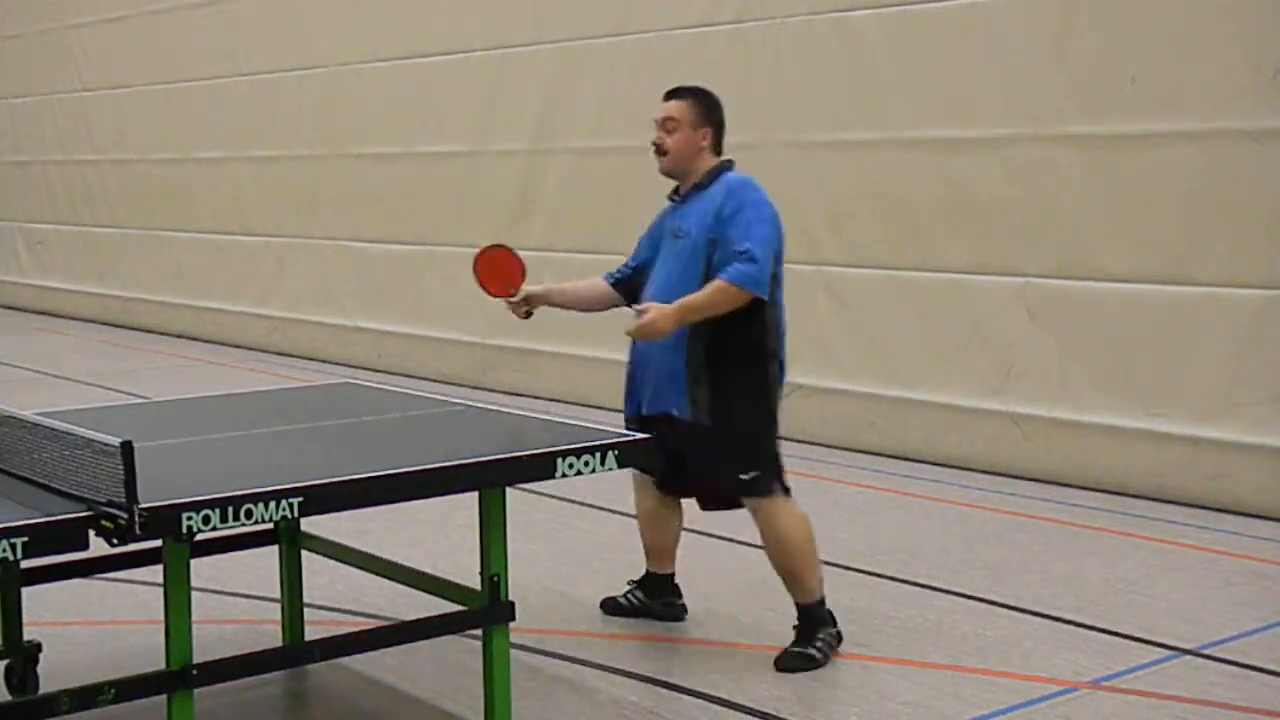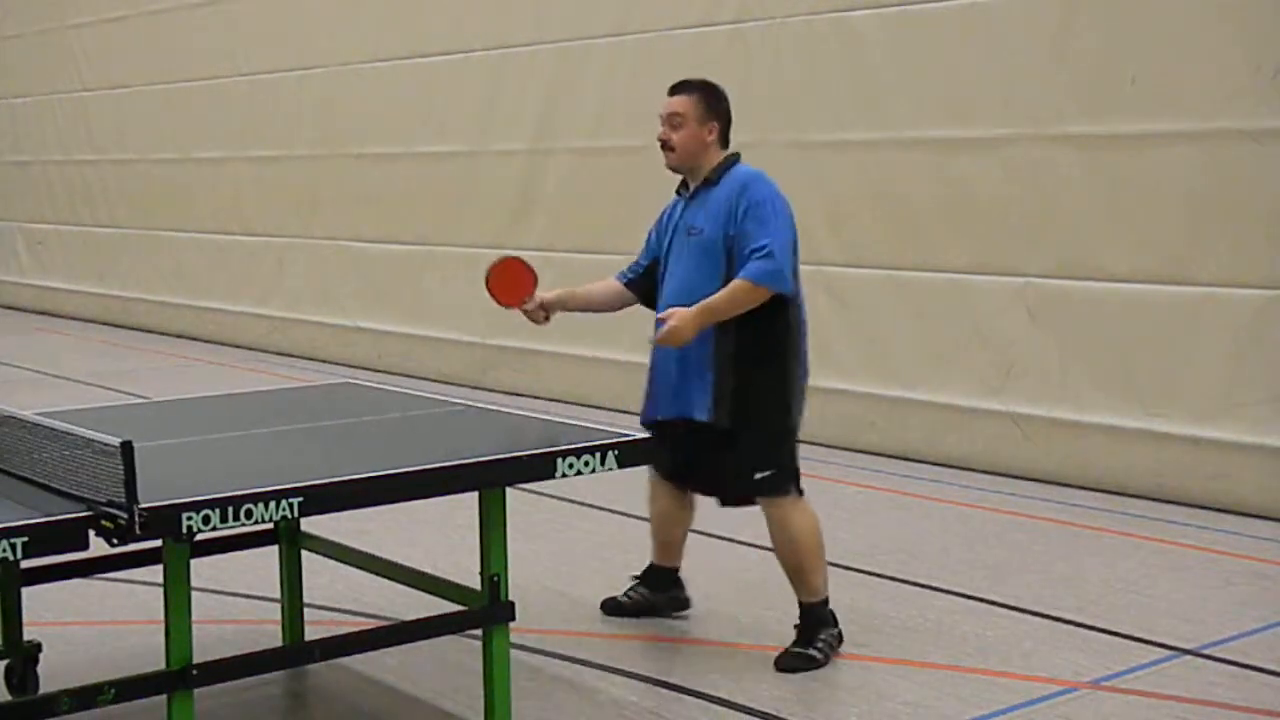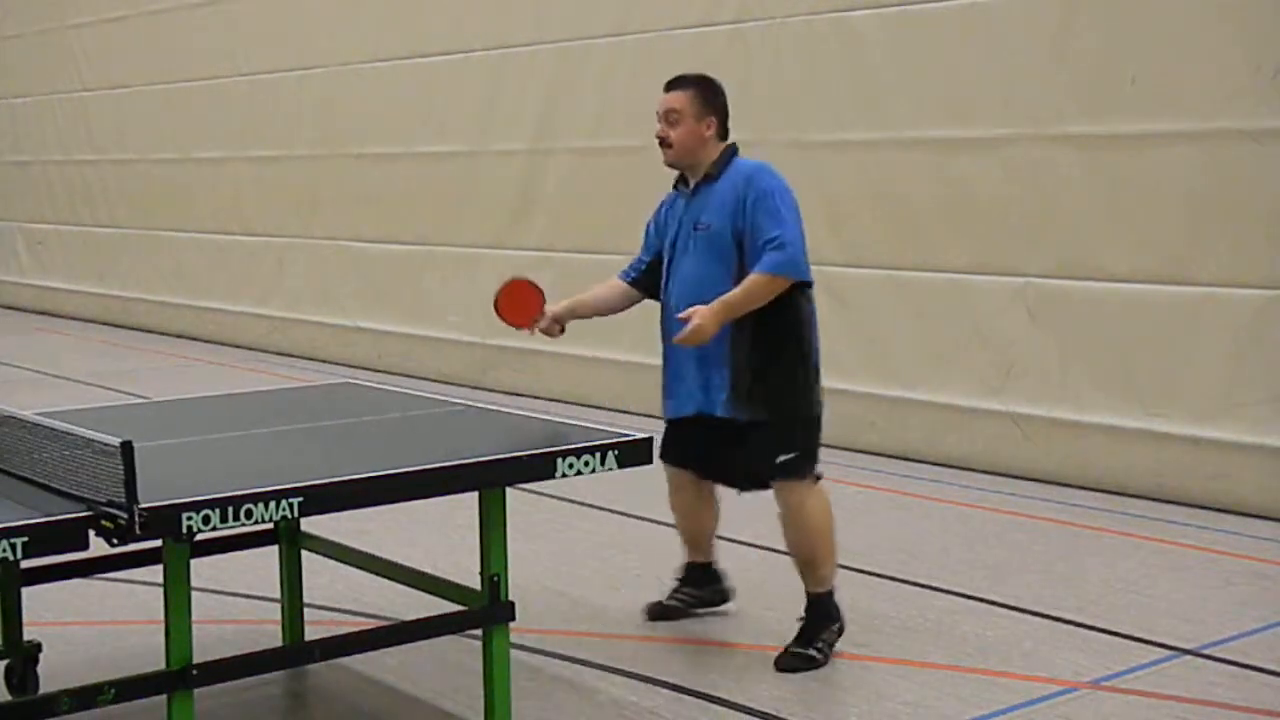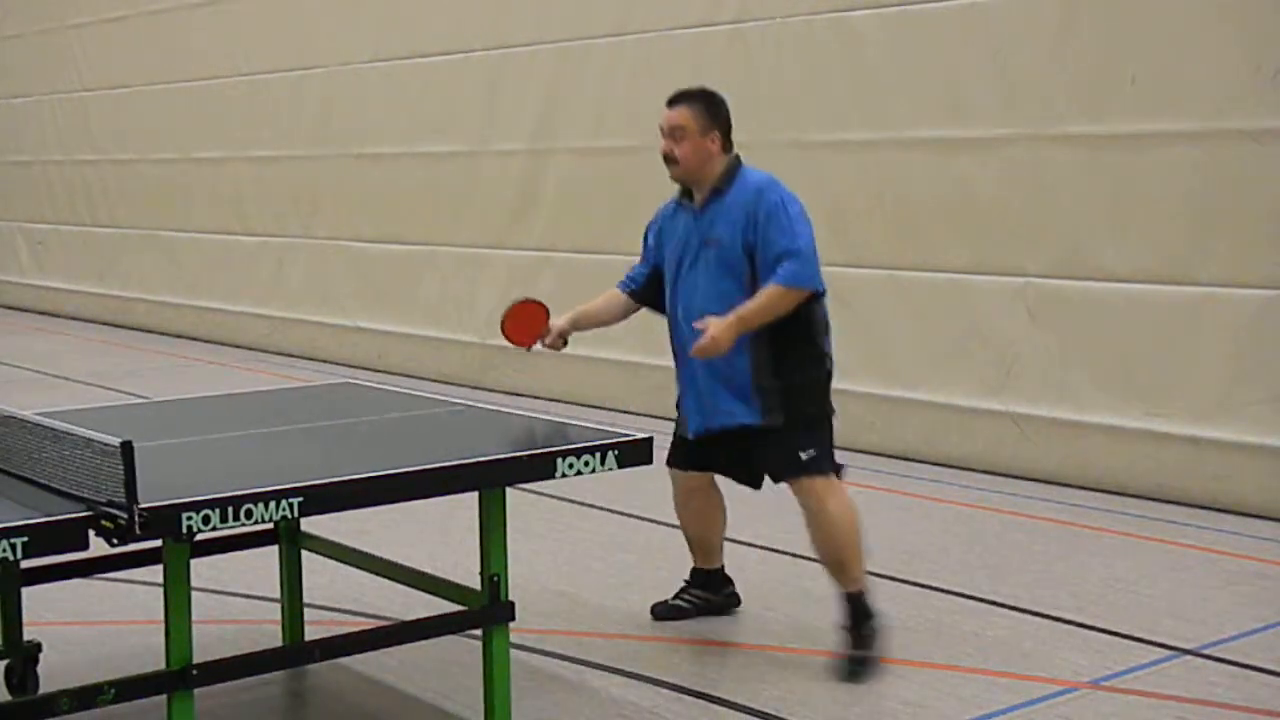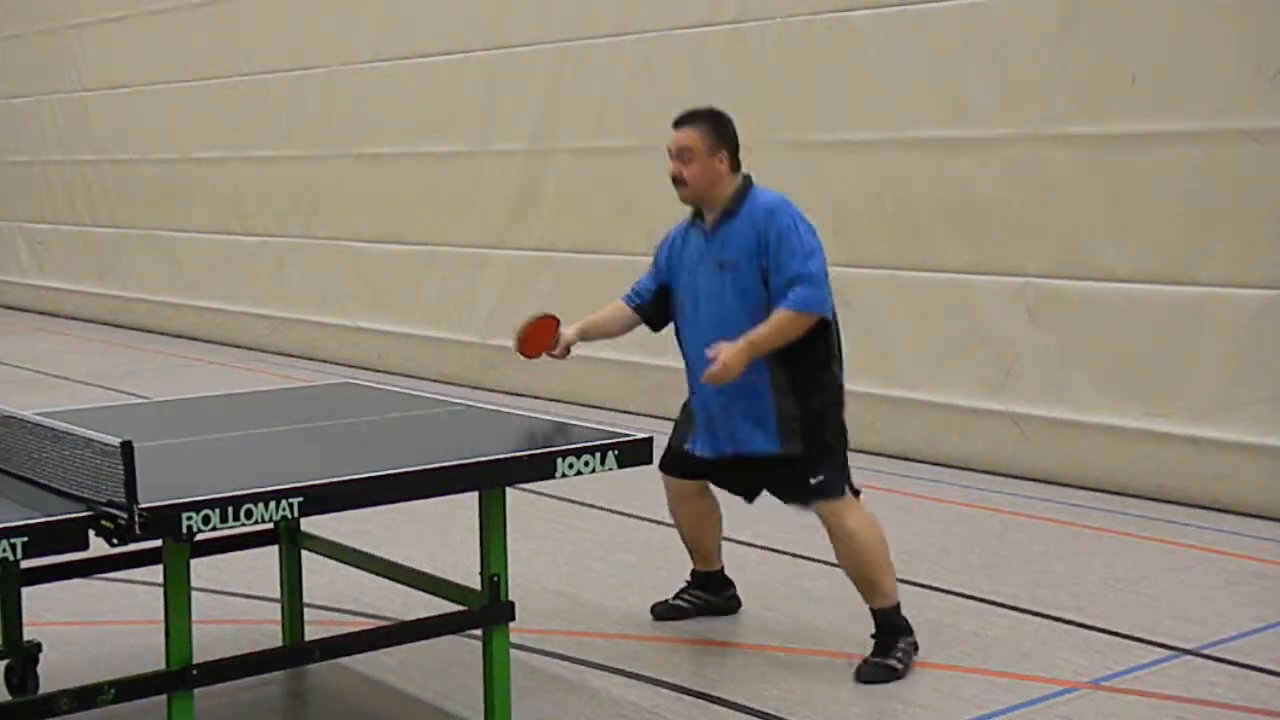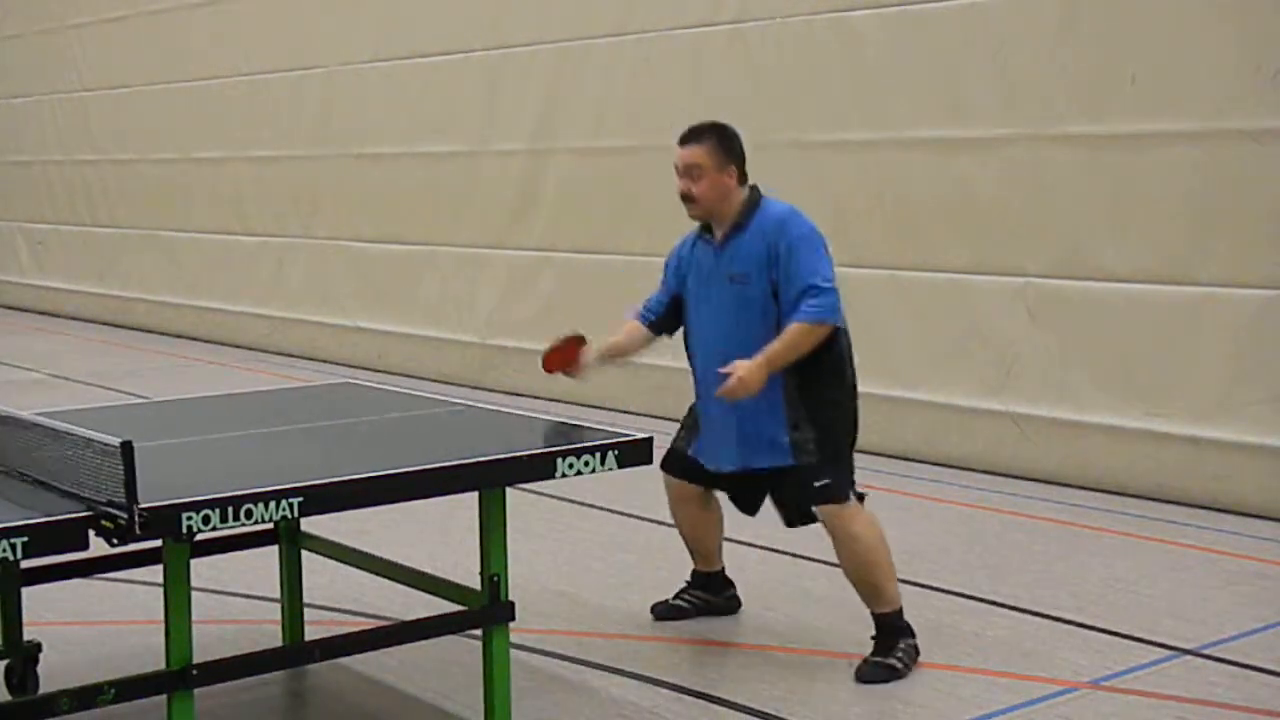
dt=0.1s
person 1, frame 1
left shoulder: (739, 196)
right shoulder: (671, 214)
left elbow: (749, 278)
right elbow: (621, 287)
left wrist: (674, 316)
right wrist: (547, 294)
left hip: (731, 383)
right hip: (669, 385)
left knee: (763, 496)
right knee: (653, 479)
left ankle: (817, 622)
right ankle: (658, 589)
person 1, frame 2
left shoulder: (751, 191)
right shoulder: (677, 209)
left elbow: (768, 273)
right elbow: (634, 285)
left wrist: (698, 316)
right wrist: (559, 299)
left hip: (750, 379)
right hip: (688, 381)
left knee: (777, 494)
right knee: (667, 476)
left ankle: (819, 620)
right ankle: (662, 582)
person 1, frame 3
left shoulder: (755, 183)
right shoulder: (672, 205)
left elbow: (784, 264)
right elbow: (636, 282)
left wrist: (718, 313)
right wrist: (566, 309)
left hip: (768, 367)
right hip: (697, 374)
left knee: (794, 483)
right knee: (685, 468)
left ankle: (823, 615)
right ankle: (703, 578)
person 1, frame 4
left shoulder: (763, 196)
right shoulder: (670, 218)
left elbow: (798, 275)
right elbow: (635, 290)
left wrist: (734, 324)
right wrist: (572, 321)
left hip: (780, 375)
right hip: (709, 381)
left knee: (815, 482)
right knee: (688, 472)
left ankle: (860, 616)
right ankle: (711, 583)
person 1, frame 5
left shoulder: (775, 216)
right shoulder: (680, 240)
left elbow: (808, 301)
right elbow: (639, 305)
left wrist: (744, 350)
right wrist: (577, 331)
left hip: (794, 395)
right hip: (717, 401)
left knee: (833, 503)
right knee: (680, 477)
left ankle: (894, 631)
right ankle: (712, 584)
person 1, frame 6
left shoulder: (785, 228)
right shoulder: (689, 251)
left elbow: (820, 312)
right elbow: (654, 319)
left wrist: (760, 365)
right wrist: (598, 353)
left hip: (804, 404)
right hip: (724, 409)
left knee: (837, 508)
right knee: (682, 479)
left ankle: (895, 633)
right ankle: (712, 585)
